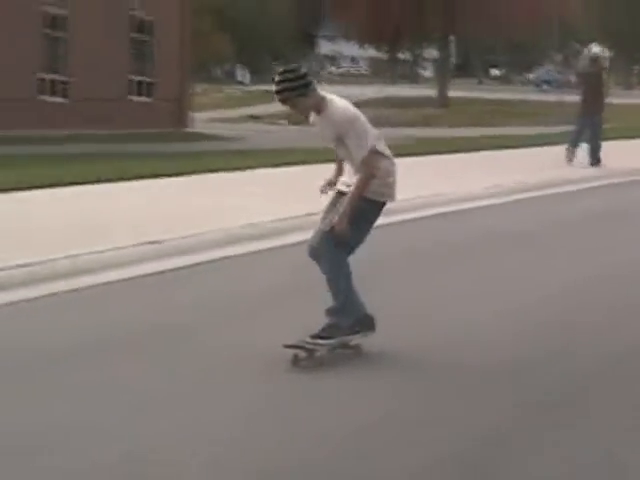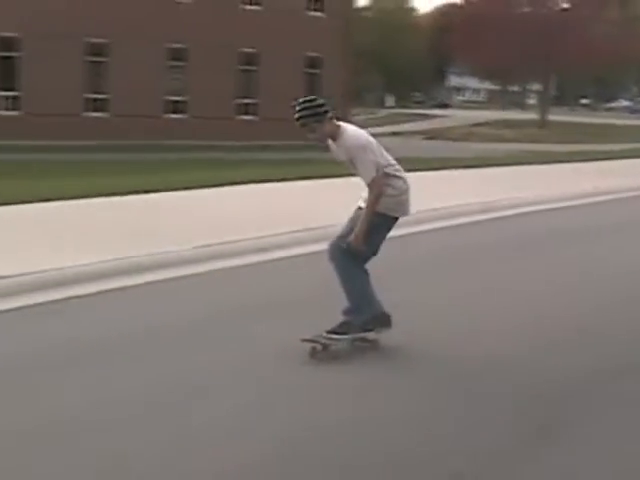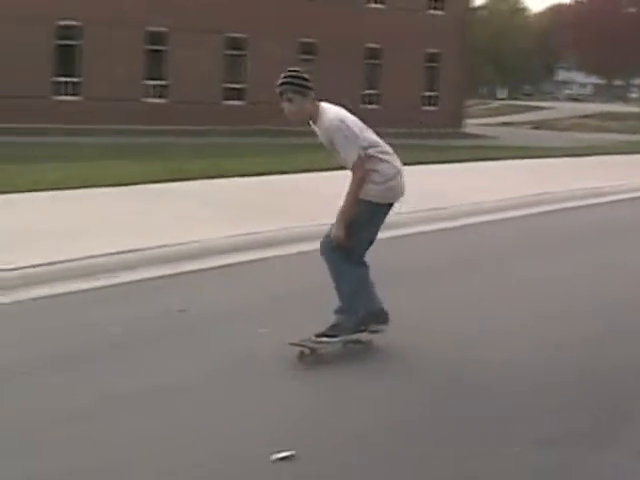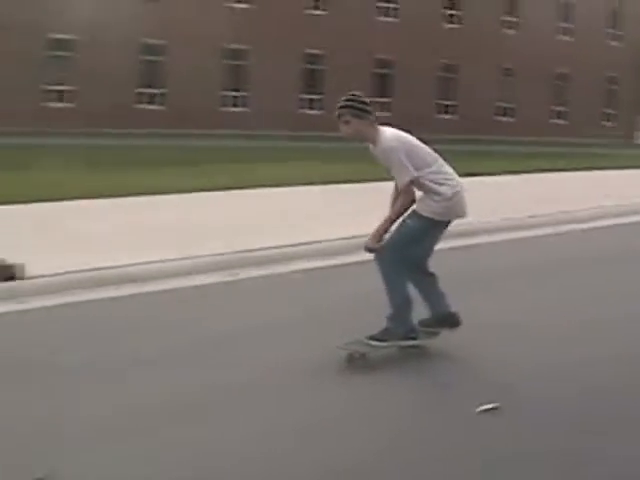
dt=0.4s
person 1, frame 1
left shoulder: (343, 116)
right shoulder: (316, 112)
left elbow: (369, 169)
left wrist: (345, 214)
right wrist: (337, 173)
left hip: (375, 182)
right hip: (353, 179)
left knee: (330, 245)
right knee: (320, 248)
left ankle: (345, 319)
right ankle: (356, 317)
person 1, frame 2
left shoulder: (354, 142)
right shoulder: (334, 140)
left elbow: (377, 188)
left wrist: (360, 231)
left hip: (390, 197)
right hip: (378, 196)
left knee: (342, 252)
right knee: (348, 256)
left ankle: (358, 318)
right ankle: (375, 315)
person 1, frame 3
left shoulder: (333, 123)
right shoulder: (319, 120)
left elbow: (359, 173)
left wrist: (341, 222)
right wrist: (347, 211)
left hip: (381, 183)
right hip: (378, 182)
left knee: (335, 246)
right knee: (348, 249)
left ankle: (351, 319)
right ankle: (373, 311)
person 1, frame 4
left shoulder: (389, 145)
right shoulder: (380, 141)
left elbow: (407, 198)
right elbow: (400, 189)
left wrist: (379, 233)
right wrist: (388, 226)
left hip: (441, 200)
right hip: (440, 197)
left knee: (389, 255)
right knee: (411, 257)
left ankle: (400, 327)
right ankle: (442, 313)
